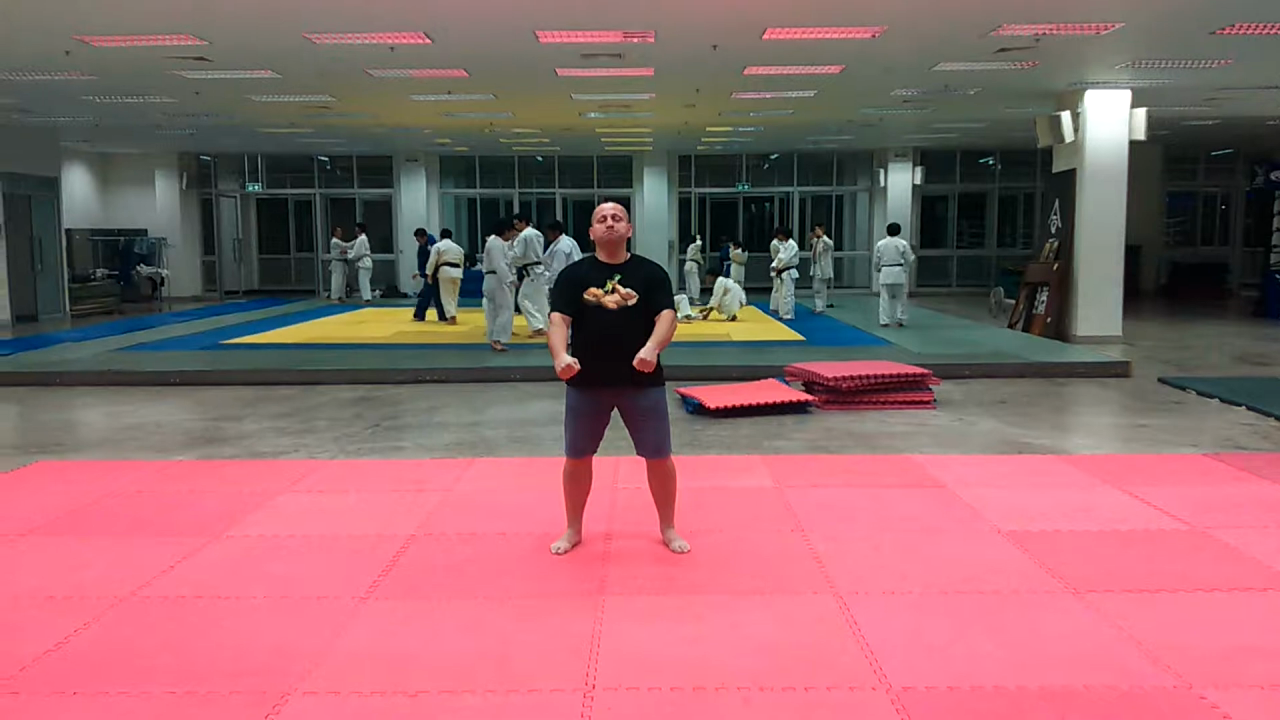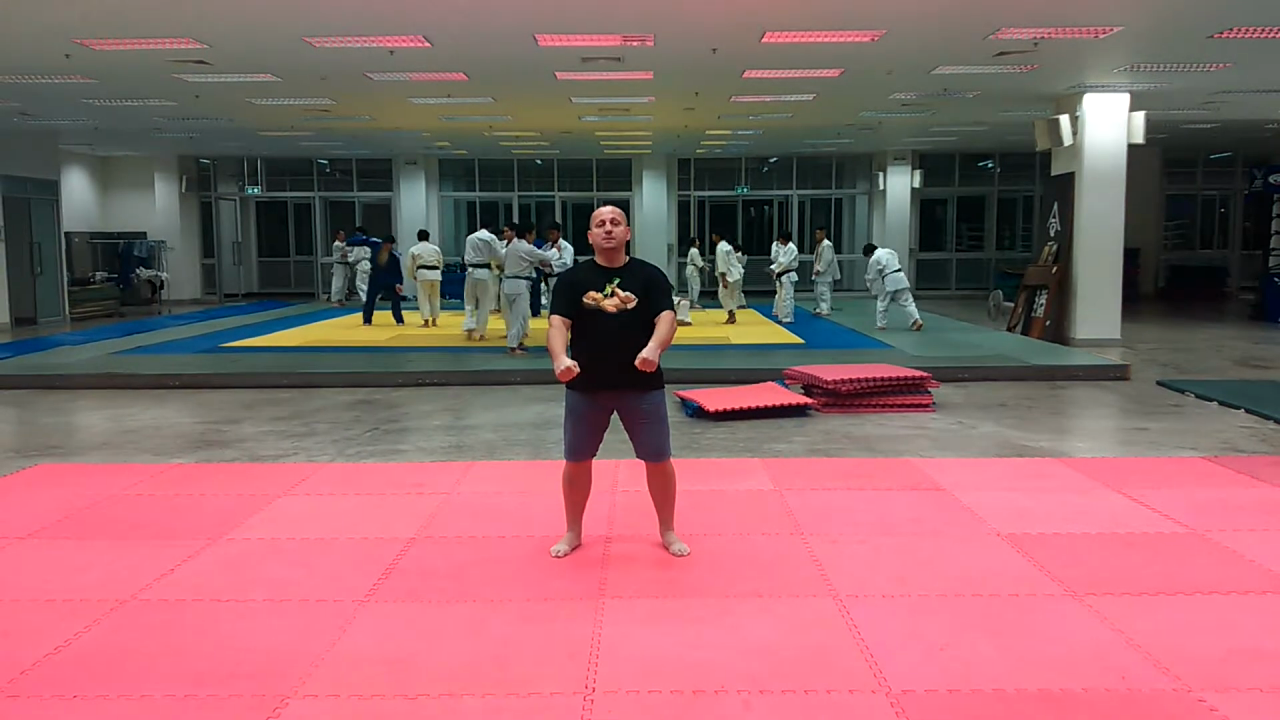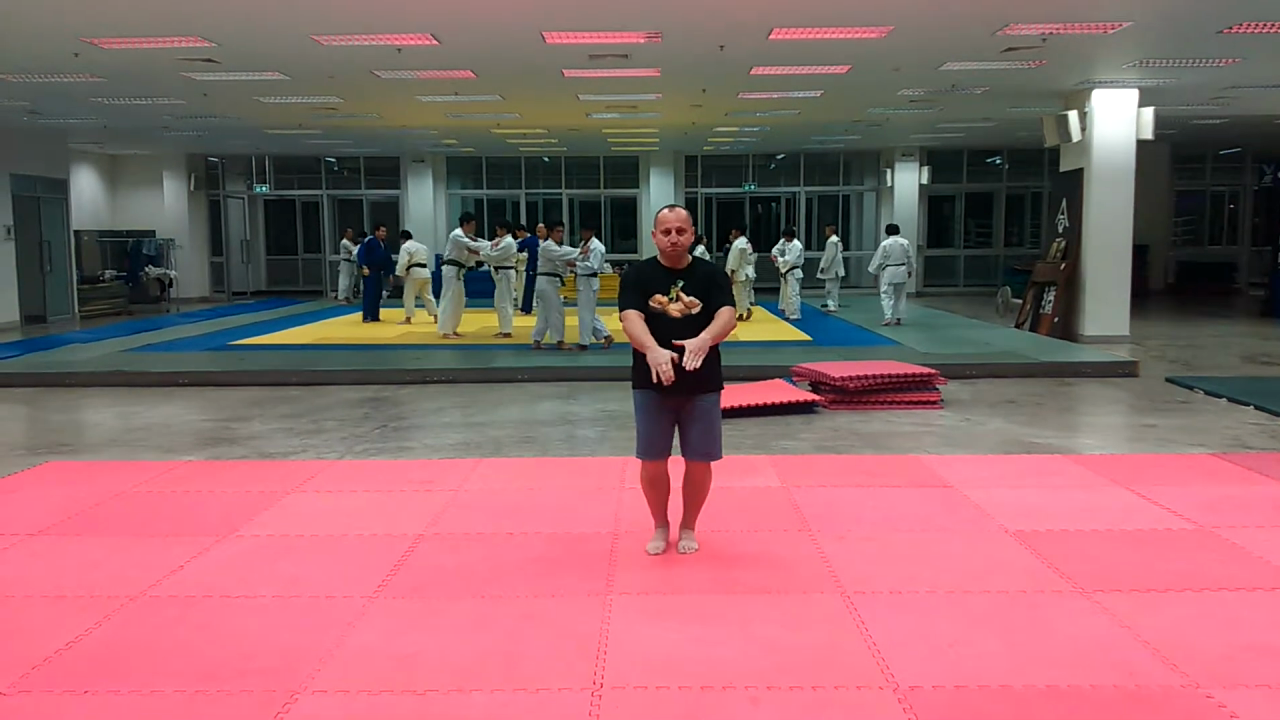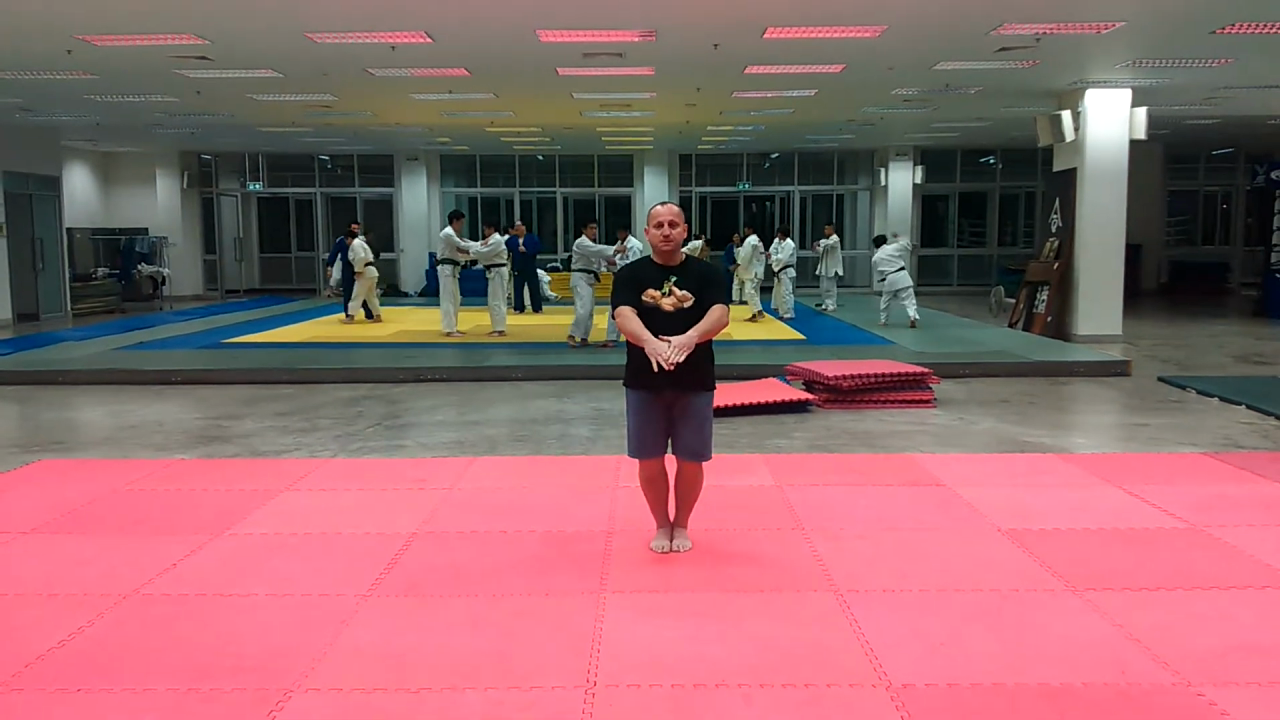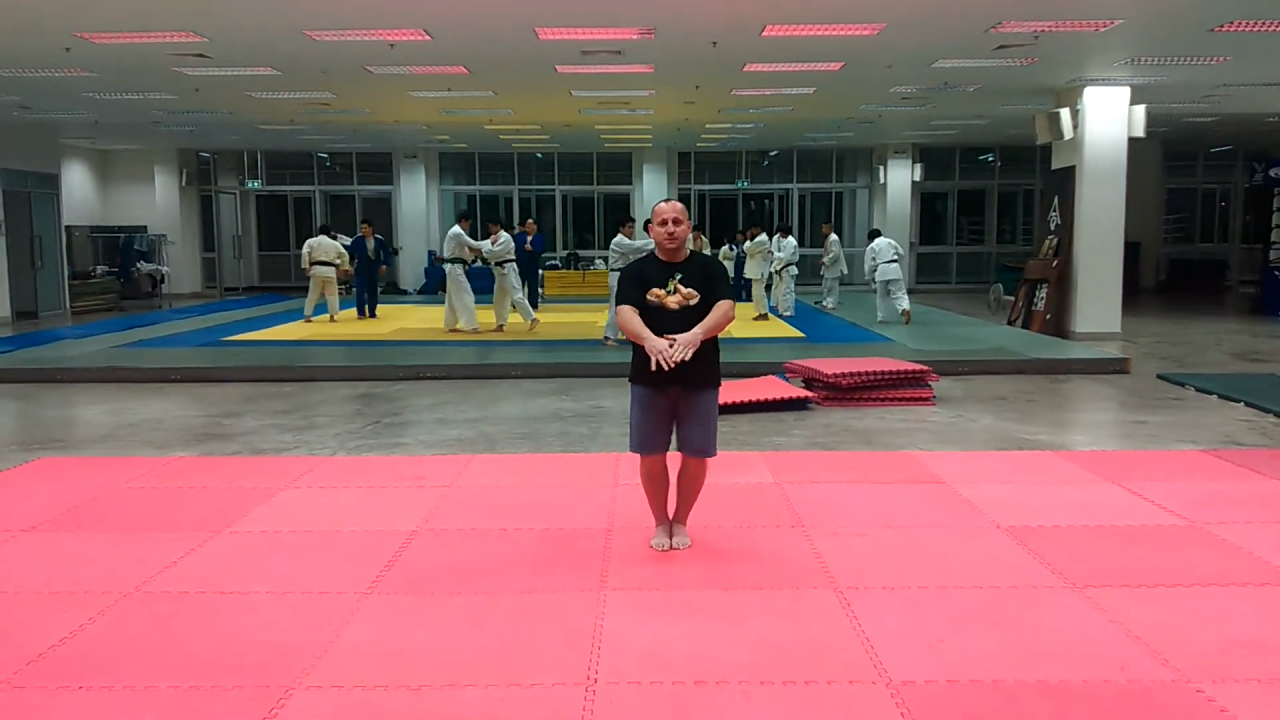
dt=1s
person 1, frame 1
left shoulder: (651, 272)
right shoulder: (574, 274)
left elbow: (667, 316)
right elbow: (559, 319)
left wrist: (652, 348)
right wrist: (560, 355)
left hip: (642, 382)
right hip: (586, 383)
left knee: (659, 456)
right knee: (577, 457)
left ankle: (668, 528)
right ankle: (573, 529)
person 1, frame 2
left shoulder: (650, 275)
right shoulder: (573, 278)
left elbow: (666, 317)
right elbow: (558, 322)
left wrist: (654, 348)
right wrist: (560, 357)
left hip: (642, 384)
right hip: (586, 385)
left knee: (658, 459)
right knee: (577, 460)
left ankle: (668, 531)
right ankle: (573, 532)
person 1, frame 3
left shoulder: (711, 274)
right shoulder: (637, 275)
left elbow: (728, 316)
right elbow: (631, 319)
left wrist: (704, 340)
right wrist: (652, 350)
left hip: (702, 383)
right hip: (652, 383)
left knee: (699, 460)
right knee: (652, 460)
left ankle: (688, 526)
right ankle: (660, 525)
person 1, frame 4
left shoulder: (705, 273)
right shoulder: (631, 274)
left elbow: (721, 314)
right elbow: (624, 316)
left wrist: (690, 338)
right wrist: (650, 343)
left hip: (695, 382)
right hip: (644, 381)
left knee: (691, 459)
right knee: (649, 459)
left ankle: (681, 524)
right ankle: (662, 525)
person 1, frame 5
left shoulder: (709, 268)
right shoulder: (636, 271)
left elbow: (723, 308)
right elbow: (624, 313)
left wrist: (696, 335)
right wrist: (651, 341)
left hip: (700, 380)
right hip: (650, 380)
left knee: (696, 456)
right knee: (650, 456)
left ankle: (681, 520)
right ankle: (662, 524)
